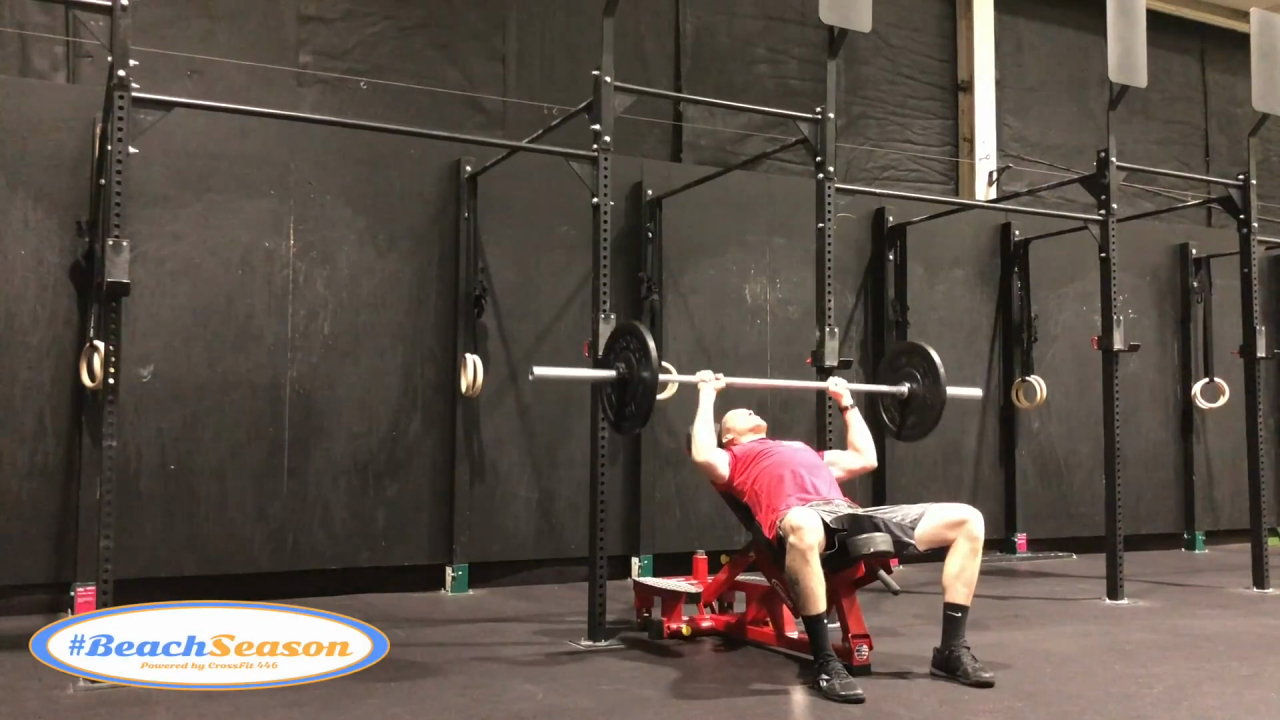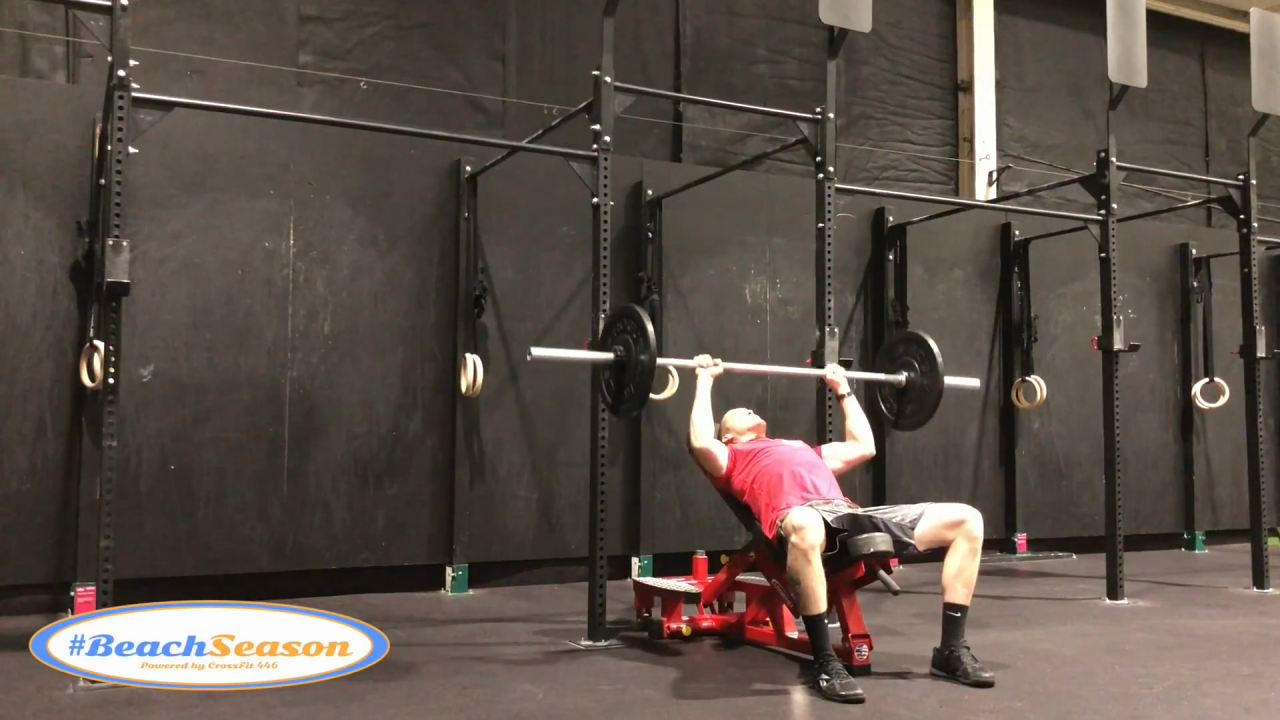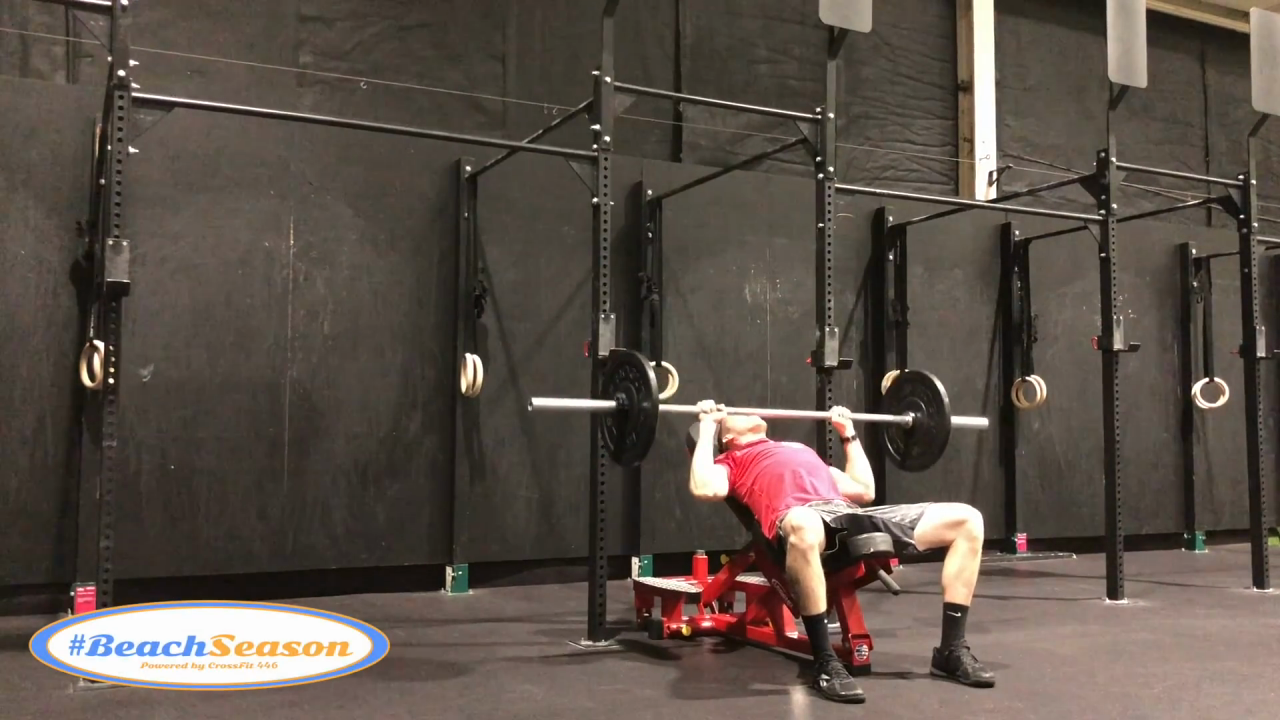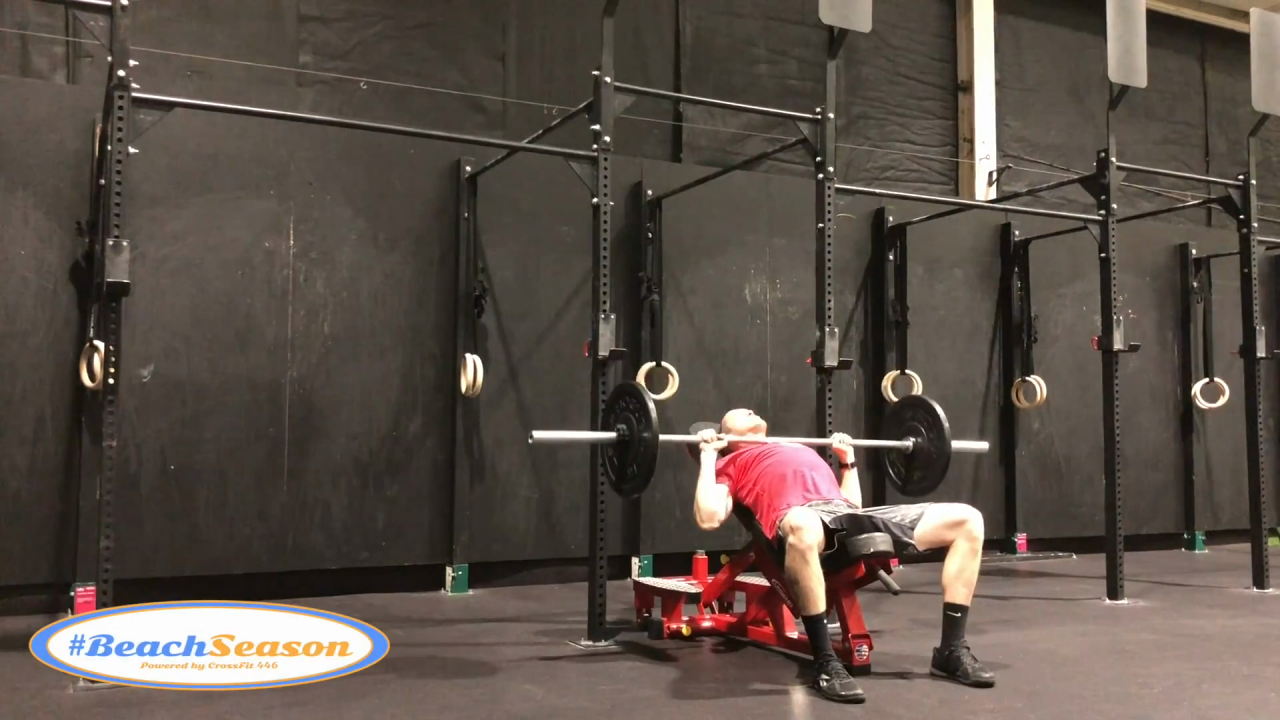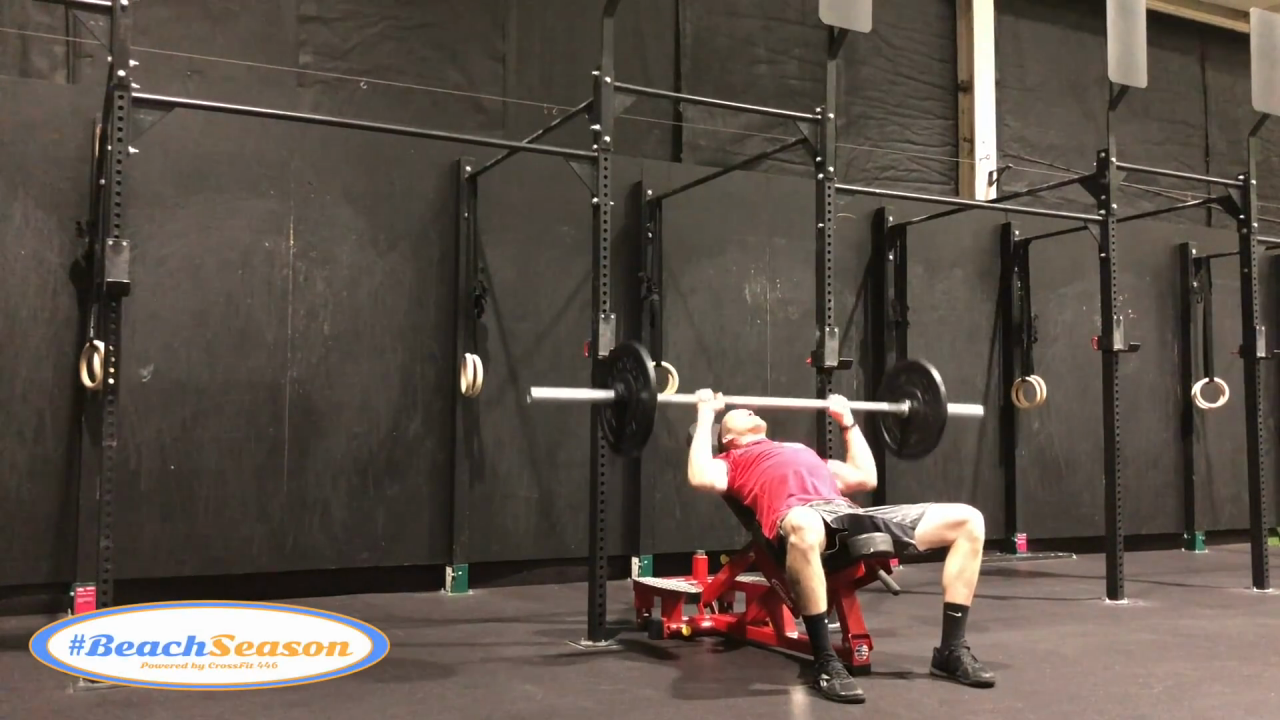
dt=0.3s
person 1, frame 1
left shoulder: (803, 451)
right shoulder: (732, 460)
left elbow: (866, 459)
right elbow: (704, 456)
left wrist: (846, 403)
right wrist: (708, 396)
left hip: (852, 515)
right hip: (802, 518)
left knee: (967, 520)
right knee: (804, 527)
left ankle: (951, 651)
right ankle: (825, 662)
person 1, frame 2
left shoulder: (802, 451)
right shoulder: (732, 459)
left elbow: (863, 447)
right elbow: (702, 442)
left wrist: (843, 389)
right wrist: (705, 381)
left hip: (852, 516)
right hip: (803, 520)
left knee: (967, 521)
right knee: (805, 526)
left ankle: (951, 651)
right ankle: (825, 662)
person 1, frame 3
left shoulder: (802, 449)
right shoulder: (731, 461)
left elbow: (865, 491)
right elbow: (703, 489)
left wrist: (848, 433)
right wrist: (707, 426)
left hip: (852, 517)
right hip: (803, 520)
left knee: (966, 520)
right knee: (804, 527)
left ankle: (951, 651)
right ankle: (826, 663)
person 1, frame 4
left shoulder: (803, 451)
right shoulder: (730, 465)
right elbow: (709, 519)
left wrist: (847, 460)
right wrist: (708, 455)
left hip: (850, 516)
right hip: (802, 517)
left knee: (966, 520)
right knee: (803, 526)
left ankle: (952, 651)
right ankle: (825, 662)
person 1, frame 5
left shoulder: (803, 452)
right shoulder: (732, 465)
left elbow: (866, 478)
right elbow: (701, 476)
left wrist: (847, 421)
right wrist: (706, 415)
left hip: (849, 515)
right hip: (800, 518)
left knee: (967, 520)
right knee: (805, 526)
left ankle: (952, 652)
right ankle: (826, 663)
